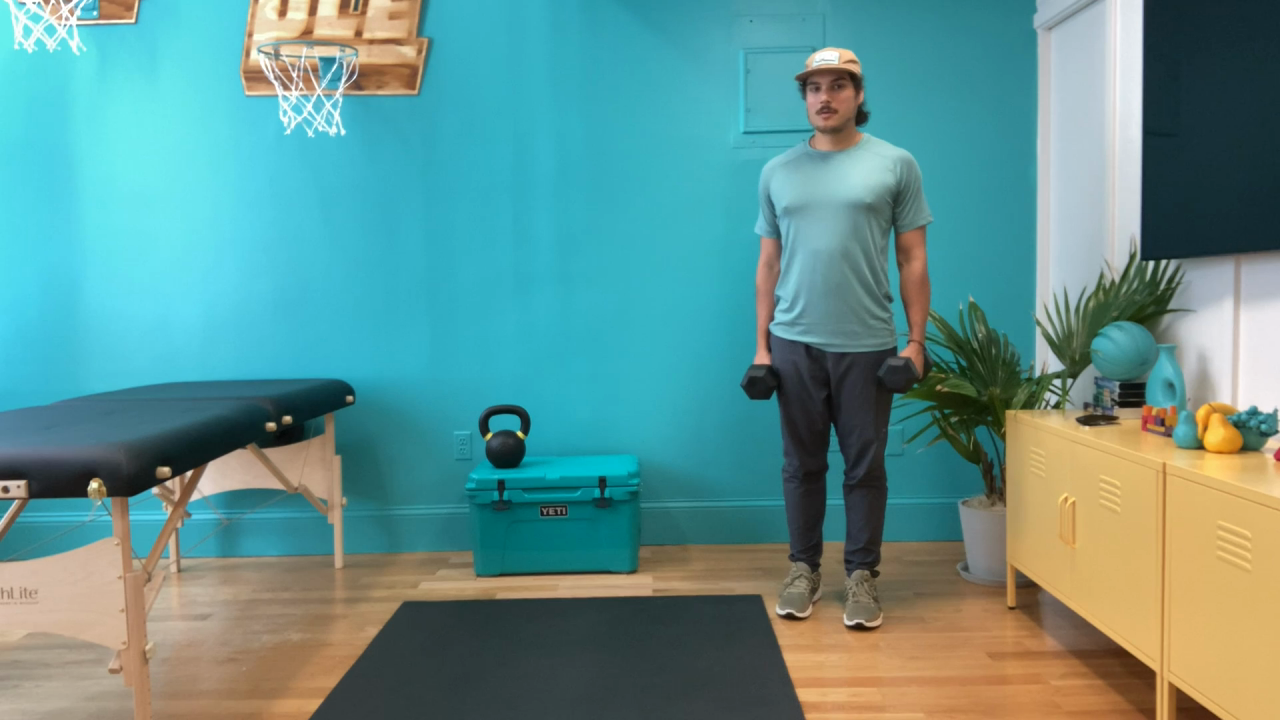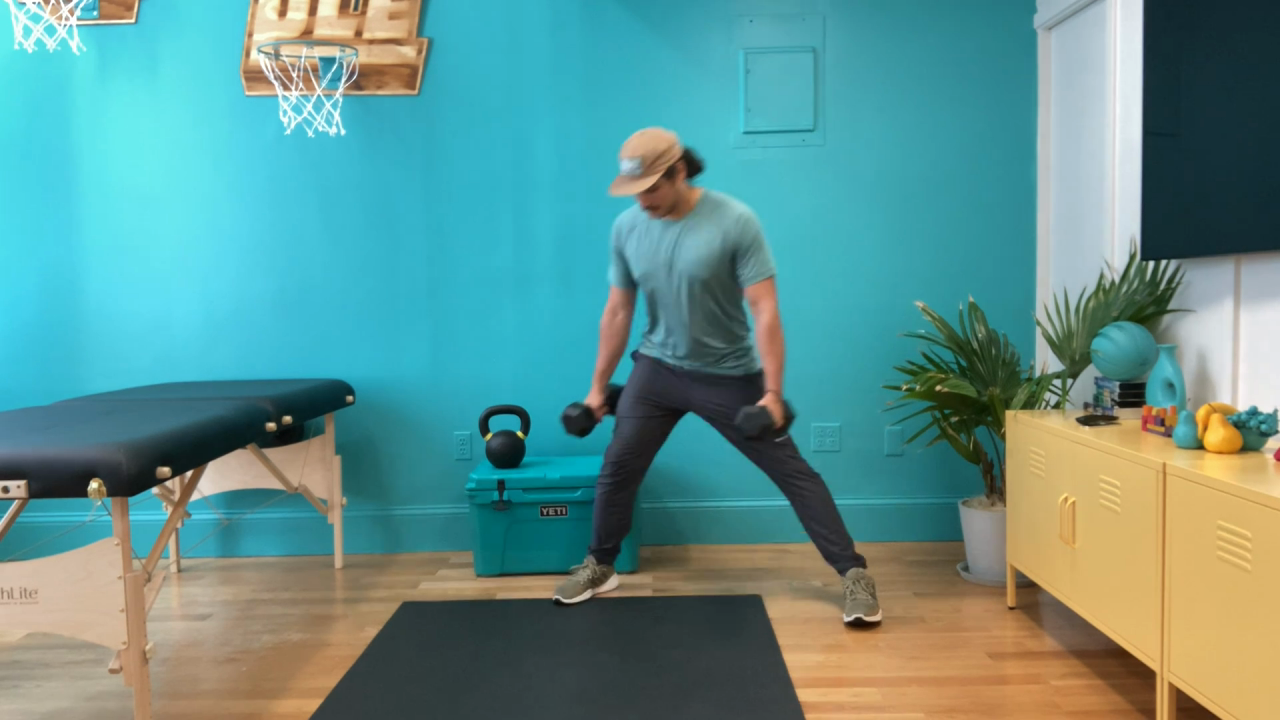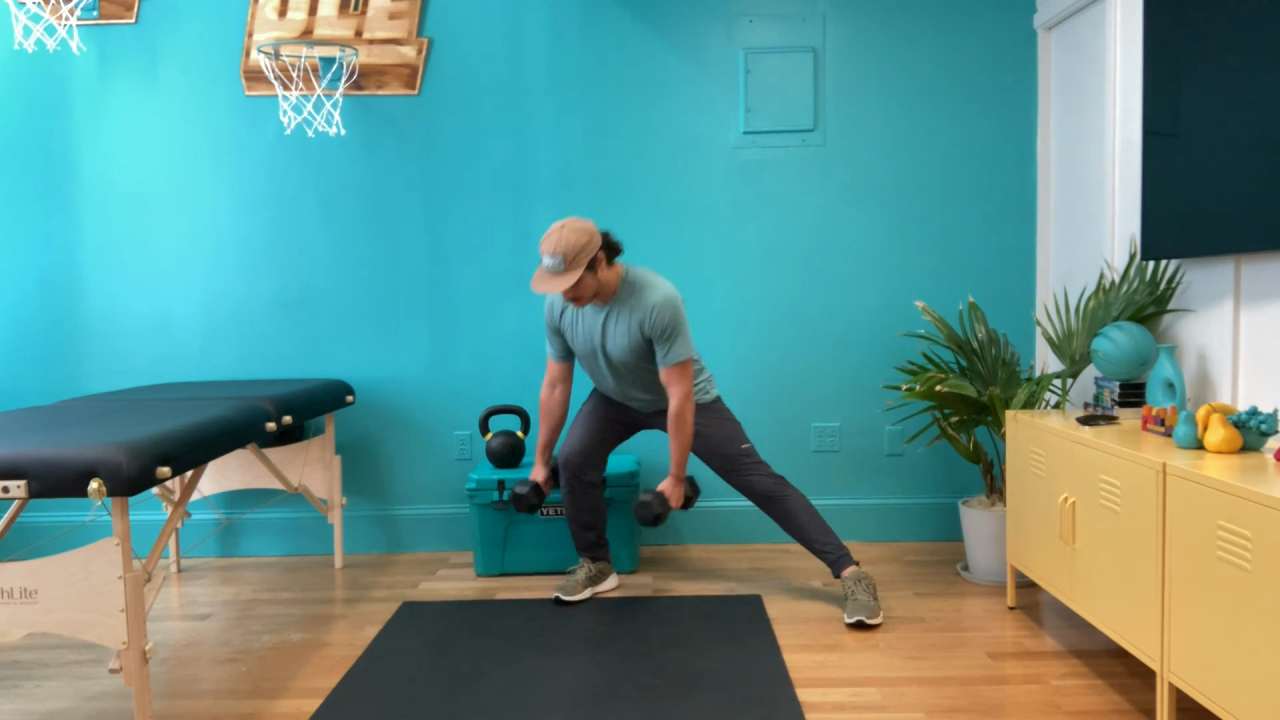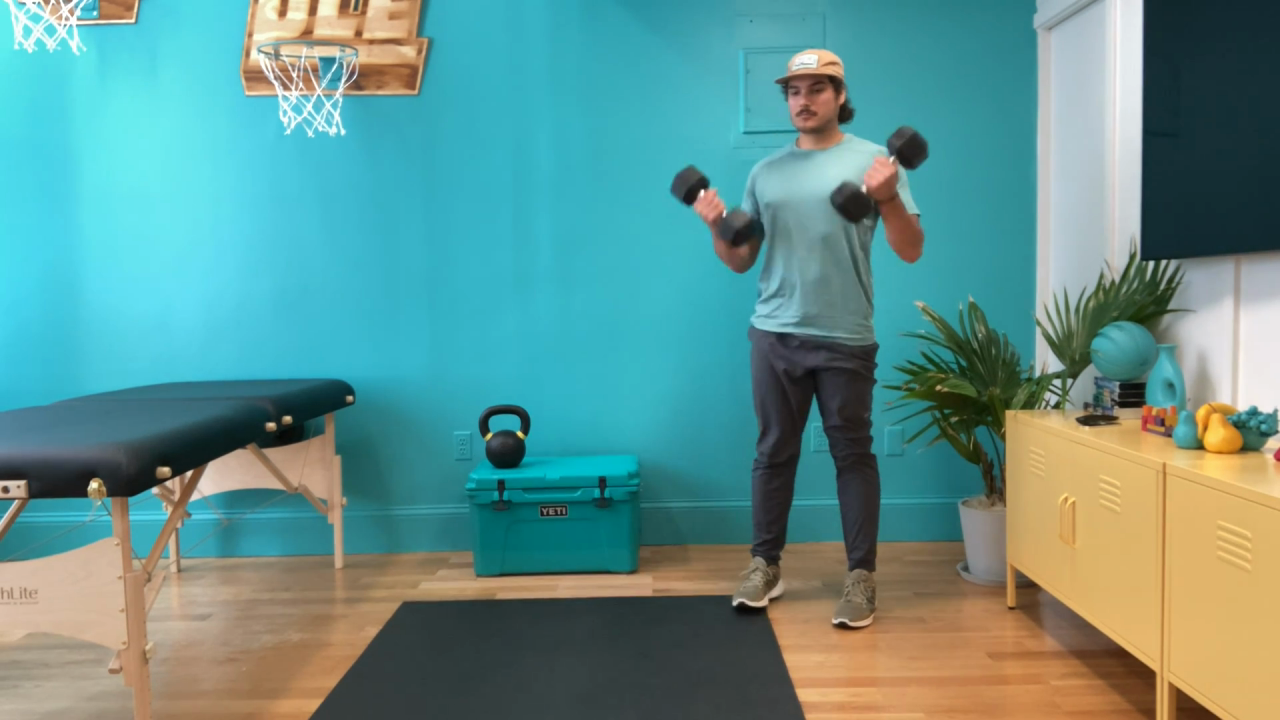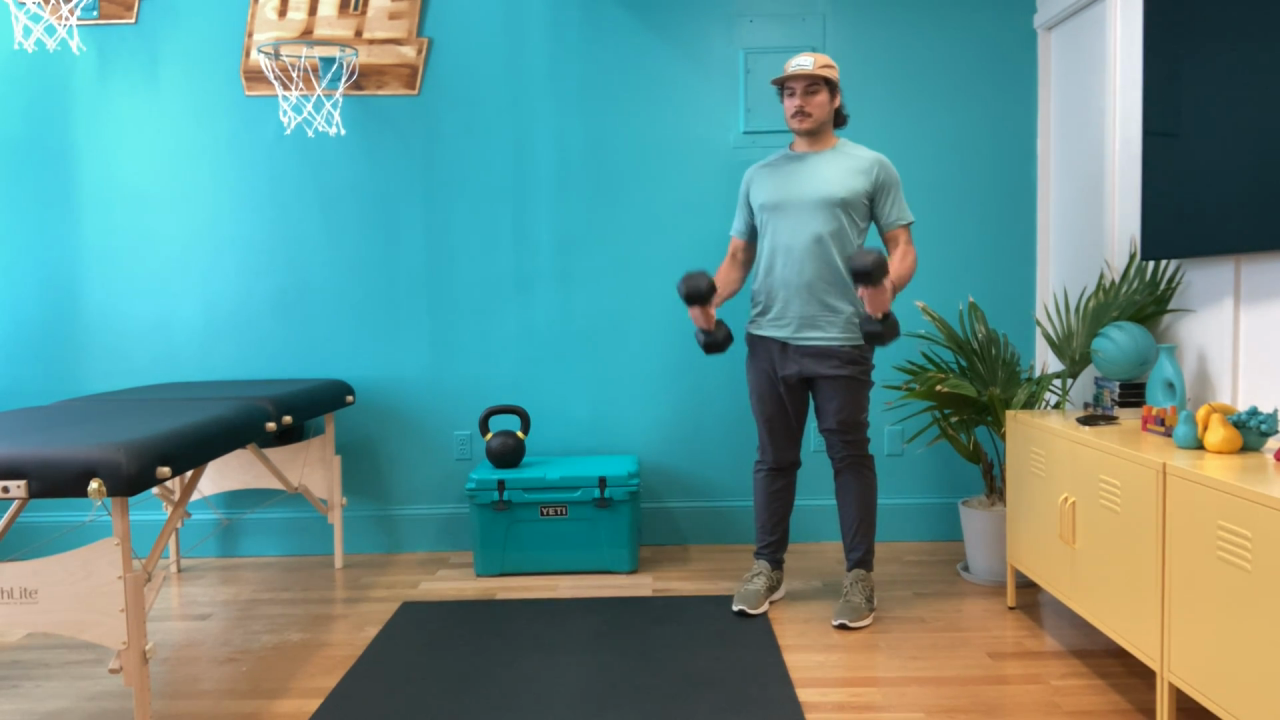
dt=1s
person 1, frame 1
left shoulder: (895, 165)
right shoulder: (778, 172)
left elbow: (913, 261)
right elbow: (769, 264)
left wrist: (916, 340)
right wrist: (762, 344)
left hip: (867, 346)
right hip: (796, 344)
left knee: (865, 465)
right knee: (803, 463)
left ankle: (861, 573)
right ankle: (804, 568)
person 1, frame 2
left shoulder: (734, 222)
right shoulder: (627, 227)
left elbow: (765, 312)
right elbow: (617, 311)
left wrist: (772, 392)
right wrist: (598, 386)
left hip: (729, 371)
right hip: (658, 365)
left knee: (791, 469)
right knee: (620, 462)
left ankle: (853, 571)
right ankle: (600, 564)
person 1, frame 3
left shoulder: (657, 300)
right shoulder: (557, 308)
left elbow: (679, 396)
right elbow: (555, 386)
left wrist: (676, 477)
right wrist: (540, 460)
left hip: (688, 396)
right hip: (615, 399)
left knee: (759, 481)
right knee: (574, 461)
left ankle: (850, 572)
right ankle: (595, 564)
person 1, frame 4
left shoulder: (872, 160)
right shoulder: (765, 171)
left elbow: (913, 250)
right elbow: (741, 258)
left wrist: (888, 198)
right wrist: (718, 226)
left hip: (846, 339)
right hip: (774, 335)
left knee: (853, 454)
right knee: (773, 453)
left ankle: (861, 575)
right ankle: (766, 565)
person 1, frame 5
left shoulder: (871, 167)
right shoulder: (759, 175)
left elbow: (904, 248)
right elbow: (738, 256)
left wrist: (889, 286)
right wrist: (710, 296)
left hip: (841, 342)
right hip: (769, 341)
left knee: (850, 457)
right knee: (774, 458)
left ankle: (859, 575)
right ankle: (767, 567)
